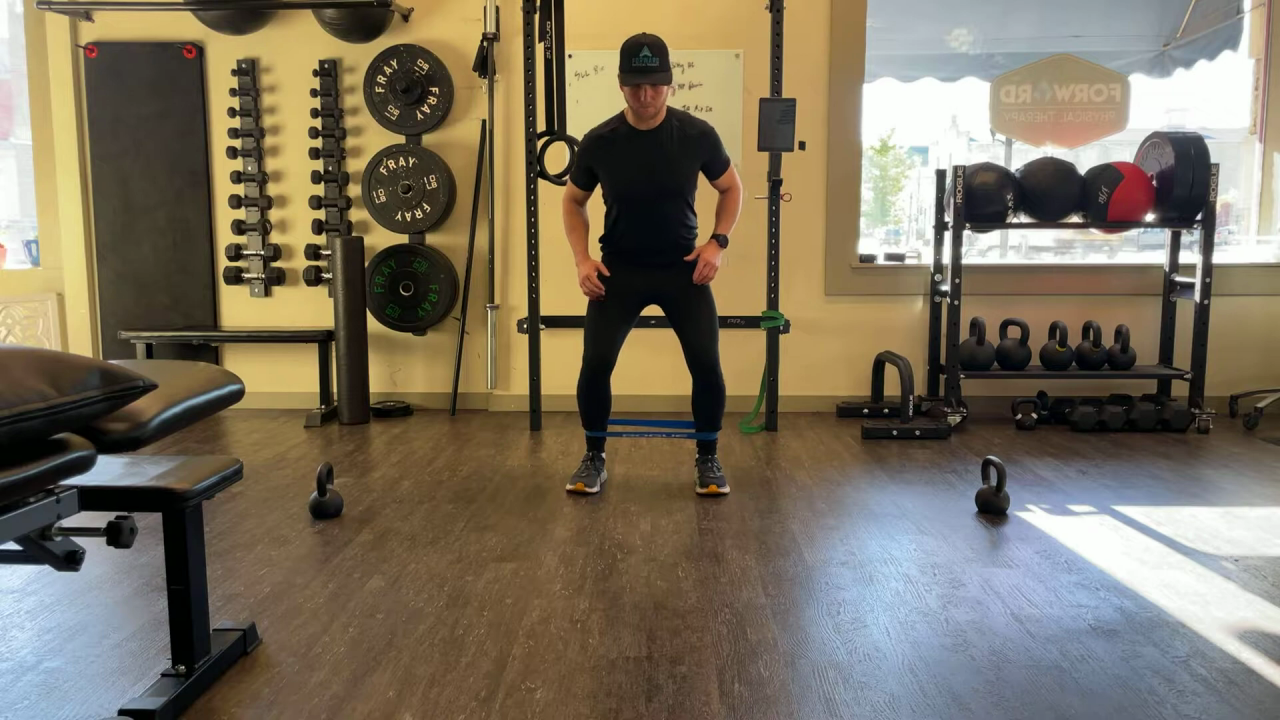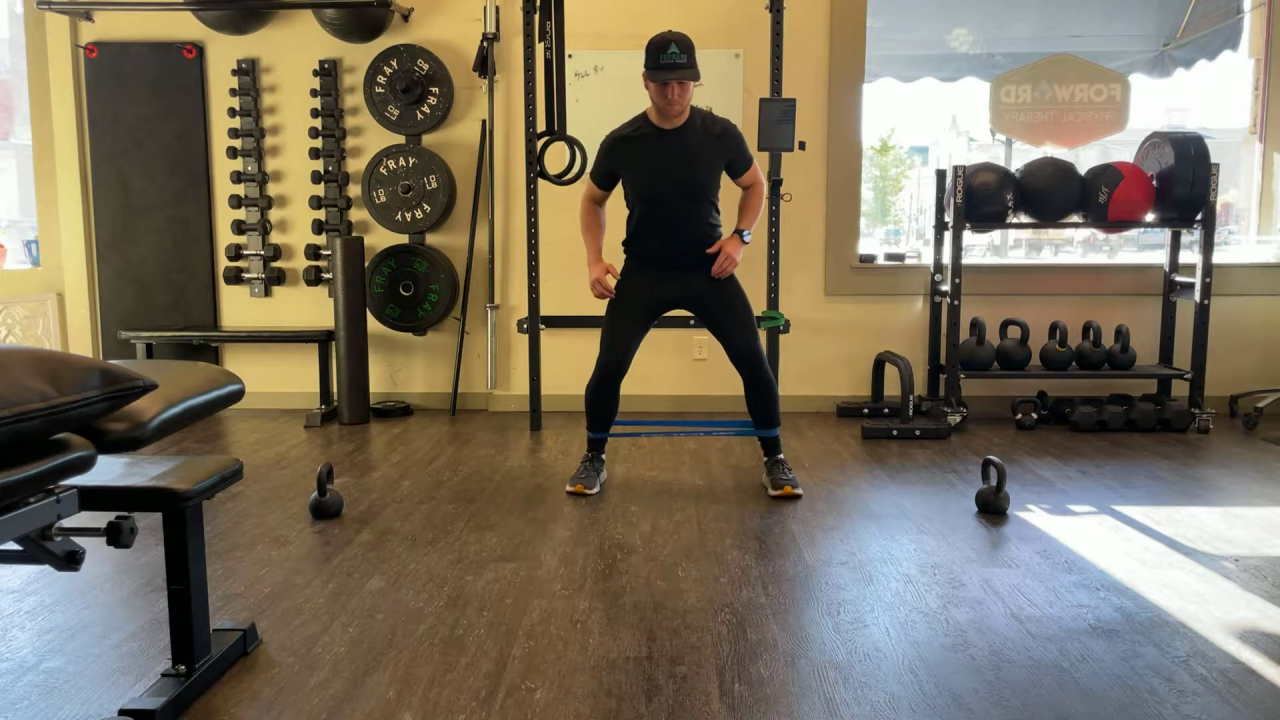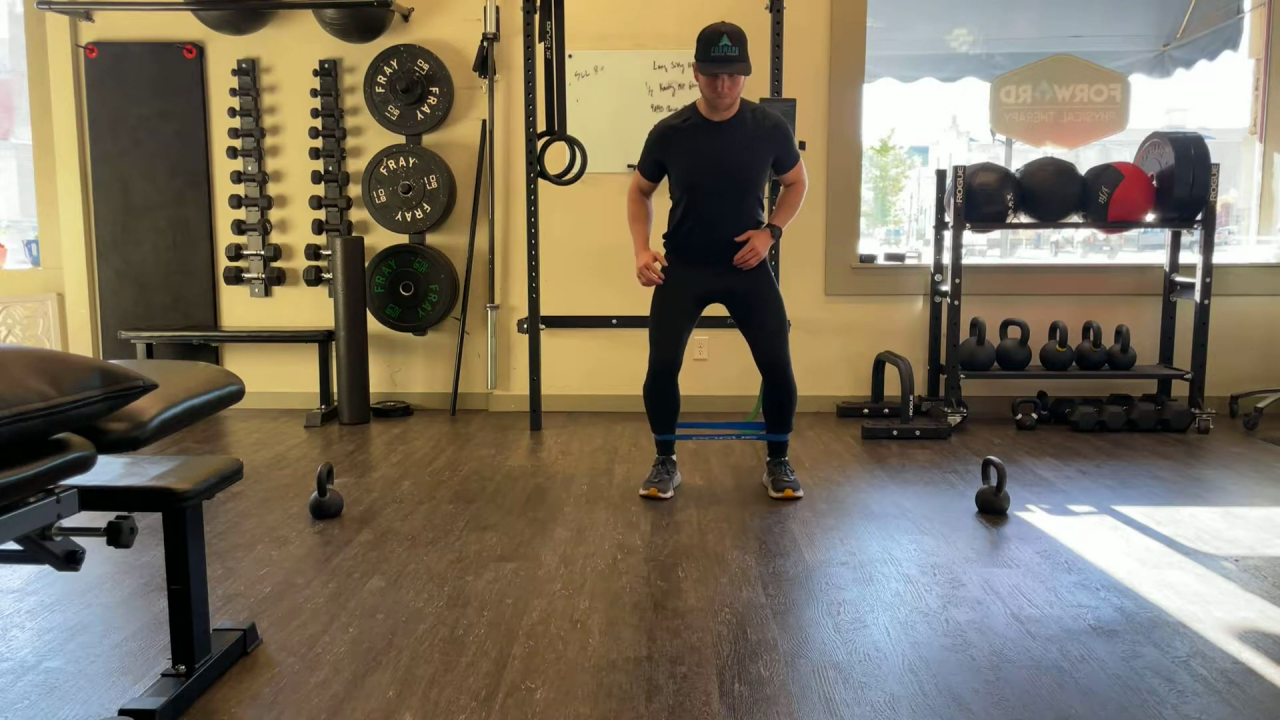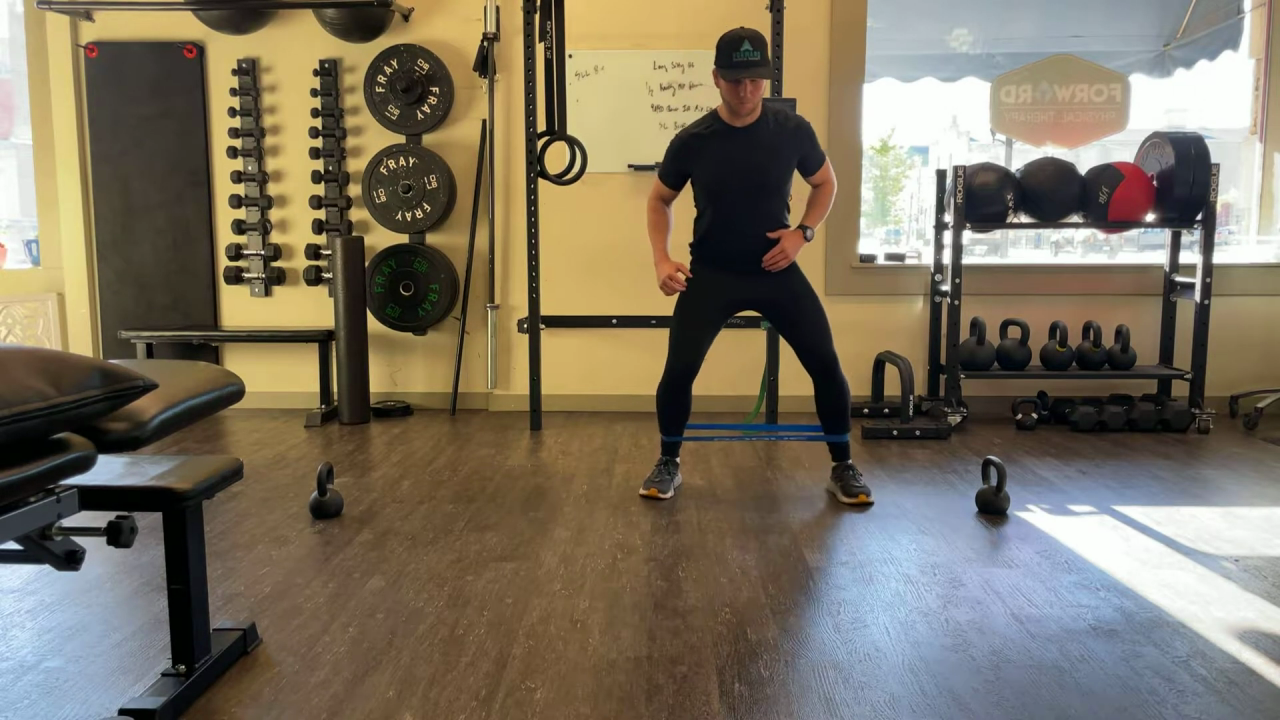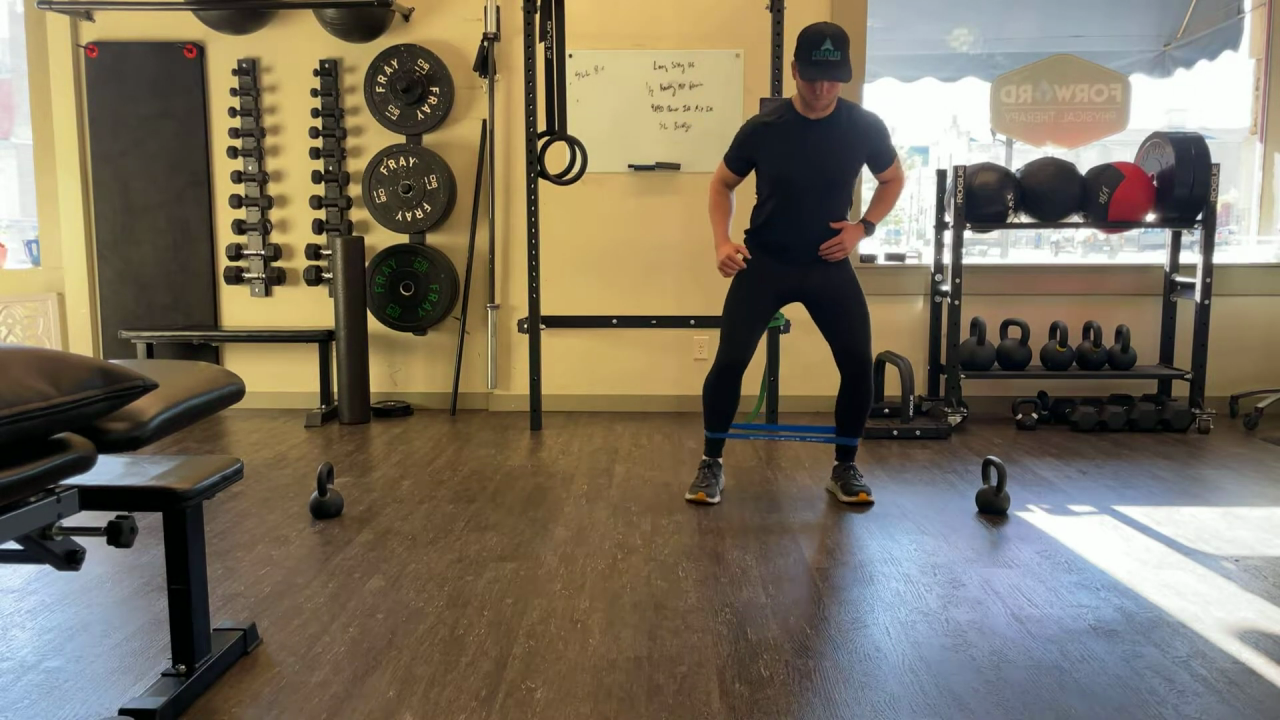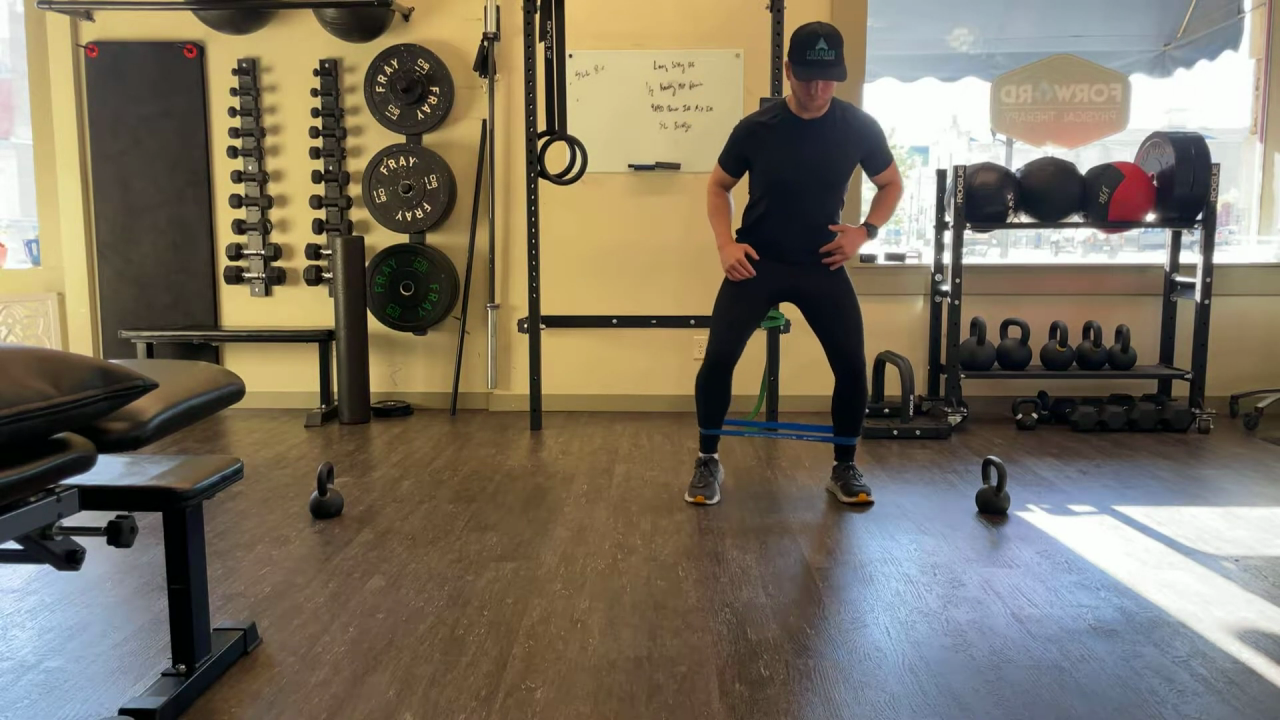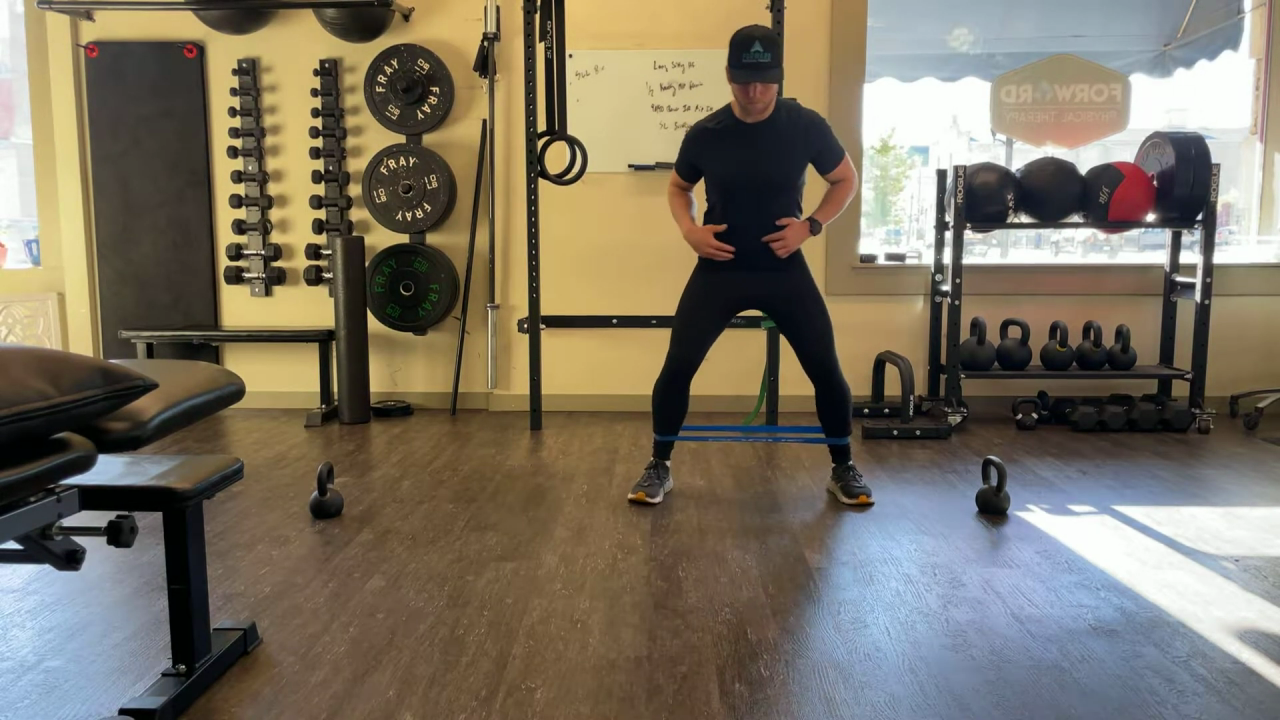
dt=0.7s
person 1, frame 1
left shoulder: (697, 135)
right shoulder: (599, 142)
left elbow: (731, 188)
right elbow: (573, 201)
left wrist: (717, 242)
right wrist: (583, 258)
left hip: (683, 267)
right hip: (620, 270)
left knee: (707, 365)
right knee: (596, 363)
left ankle: (707, 458)
right ankle: (594, 456)
person 1, frame 2
left shoulder: (720, 134)
right shoulder: (621, 142)
left elbow: (754, 185)
right elbow: (592, 200)
left wrist: (739, 237)
right wrist: (594, 259)
left hip: (708, 268)
right hip: (643, 272)
left knee: (753, 362)
right knee: (609, 368)
left ankle: (774, 459)
right ankle: (594, 457)
person 1, frame 3
left shoulder: (770, 128)
right shoulder: (669, 132)
left elbow: (796, 183)
right elbow: (639, 192)
left wrist: (770, 231)
right wrist: (642, 248)
left hip: (746, 263)
right hip: (683, 267)
left knee: (777, 366)
right knee: (662, 365)
left ankle: (778, 461)
right ankle: (665, 461)
person 1, frame 4
left shoulder: (792, 130)
right shoulder: (692, 140)
left elbow: (825, 183)
right elbow: (659, 199)
left wrist: (802, 232)
right wrist: (662, 258)
left hip: (776, 269)
right hip: (711, 274)
left knee: (825, 364)
right knee: (679, 370)
left ankle: (842, 467)
right ankle: (668, 462)
person 1, frame 5
left shoulder: (865, 127)
right shoulder: (762, 129)
left elbow: (893, 180)
right elbow: (723, 183)
left wrist: (863, 226)
right wrist: (722, 239)
left hip: (829, 264)
right hip: (763, 262)
left knee: (859, 364)
right knee: (730, 362)
left ankle: (844, 467)
right ankle: (711, 462)
person 1, frame 6
left shoulder: (859, 127)
right shoulder: (756, 128)
left elbow: (891, 184)
right elbow: (719, 186)
left wrist: (865, 230)
right wrist: (725, 243)
left hip: (823, 264)
right hip: (758, 262)
left knee: (852, 367)
right knee: (719, 356)
left ankle: (844, 468)
right ankle: (708, 460)
person 1, frame 7
left shoulder: (806, 126)
right shoulder: (704, 135)
left elbow: (846, 181)
right elbow: (679, 188)
left wrist: (810, 224)
right wrist: (692, 229)
left hip: (784, 269)
right hip: (719, 271)
left knee: (826, 369)
right knee: (678, 366)
left ankle: (843, 468)
right ankle: (659, 466)
